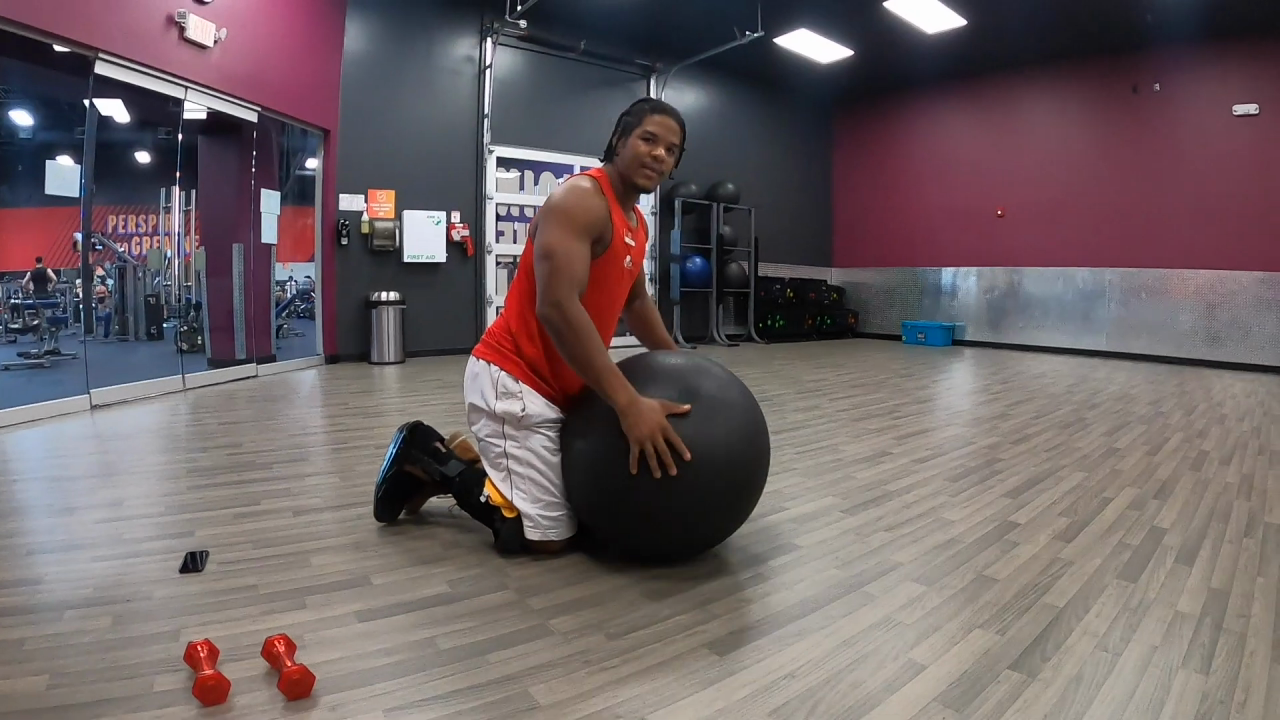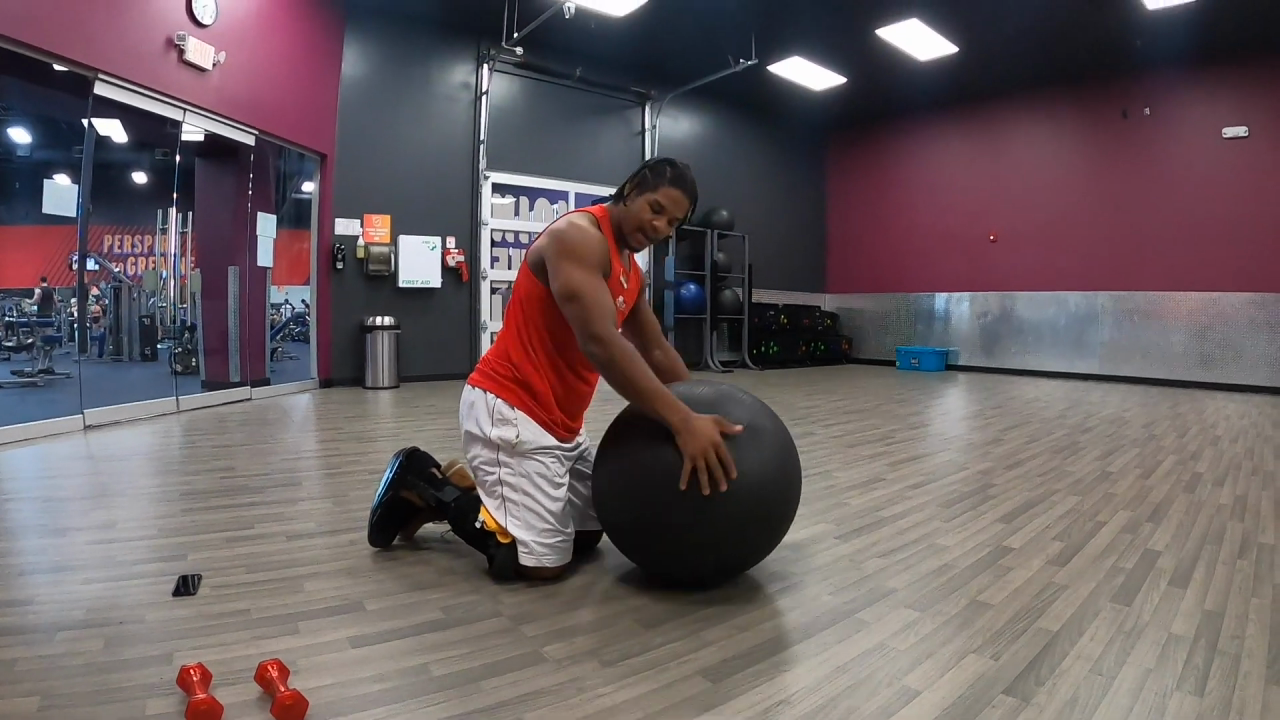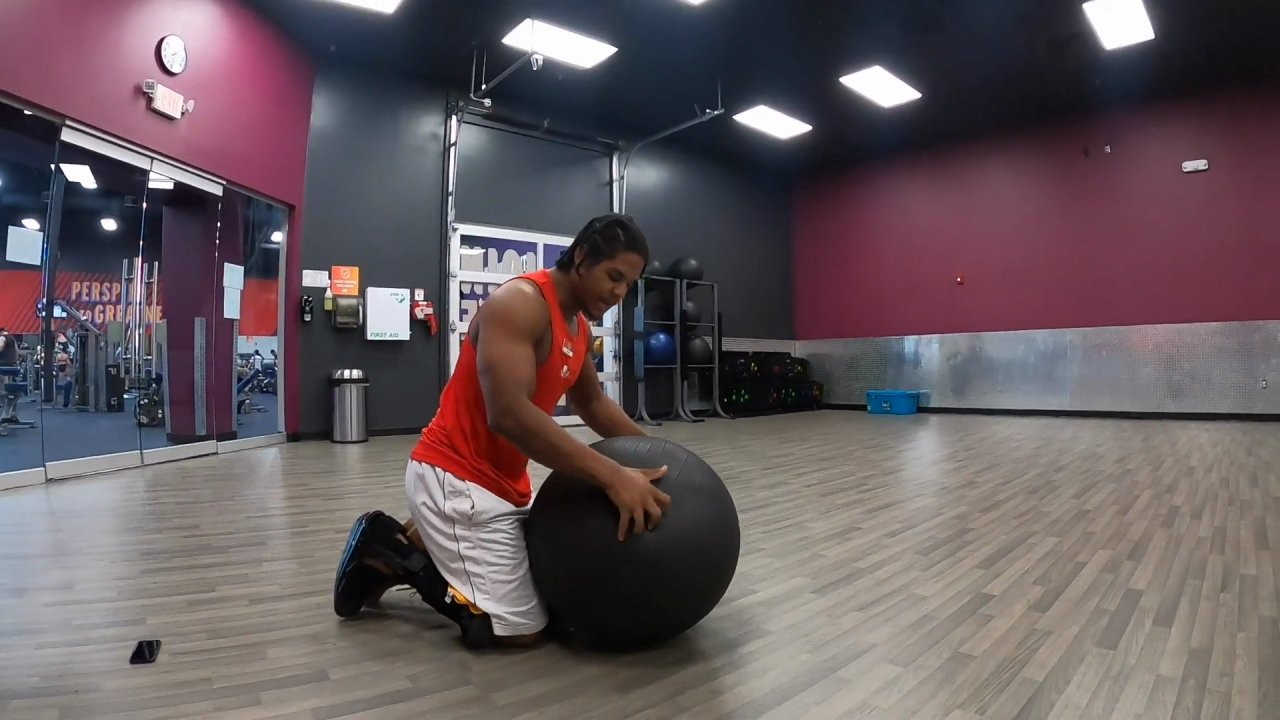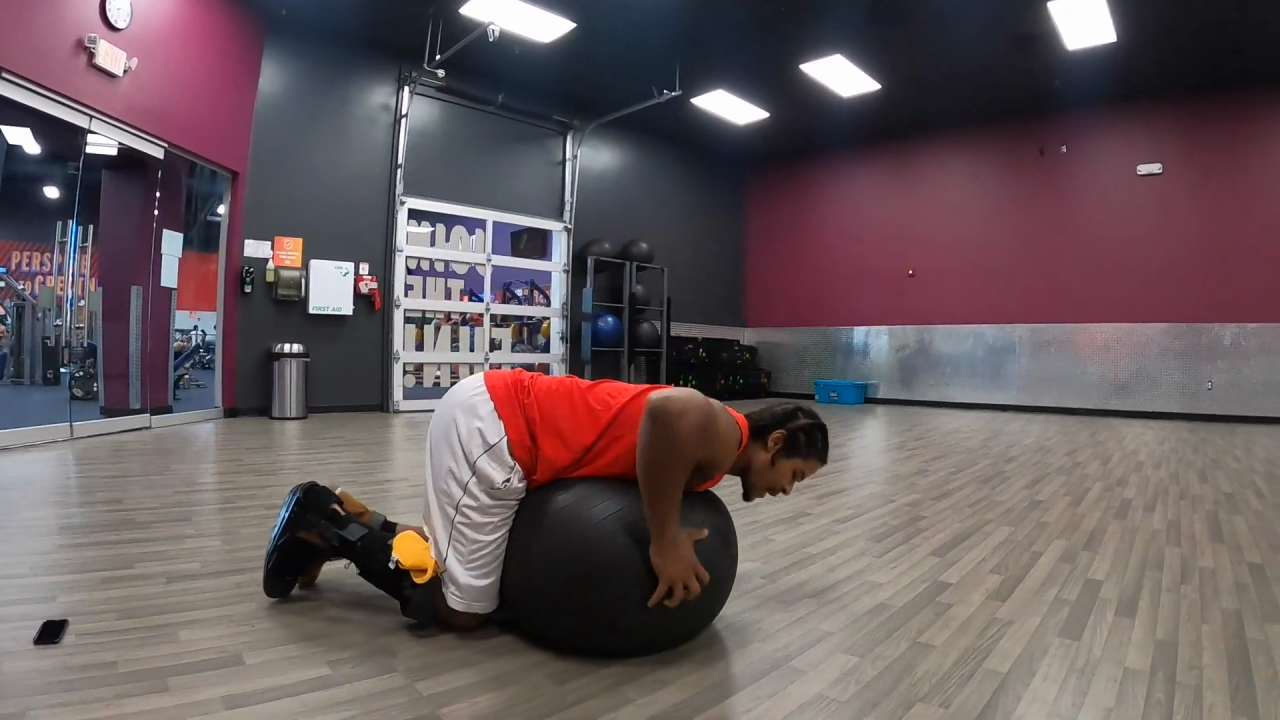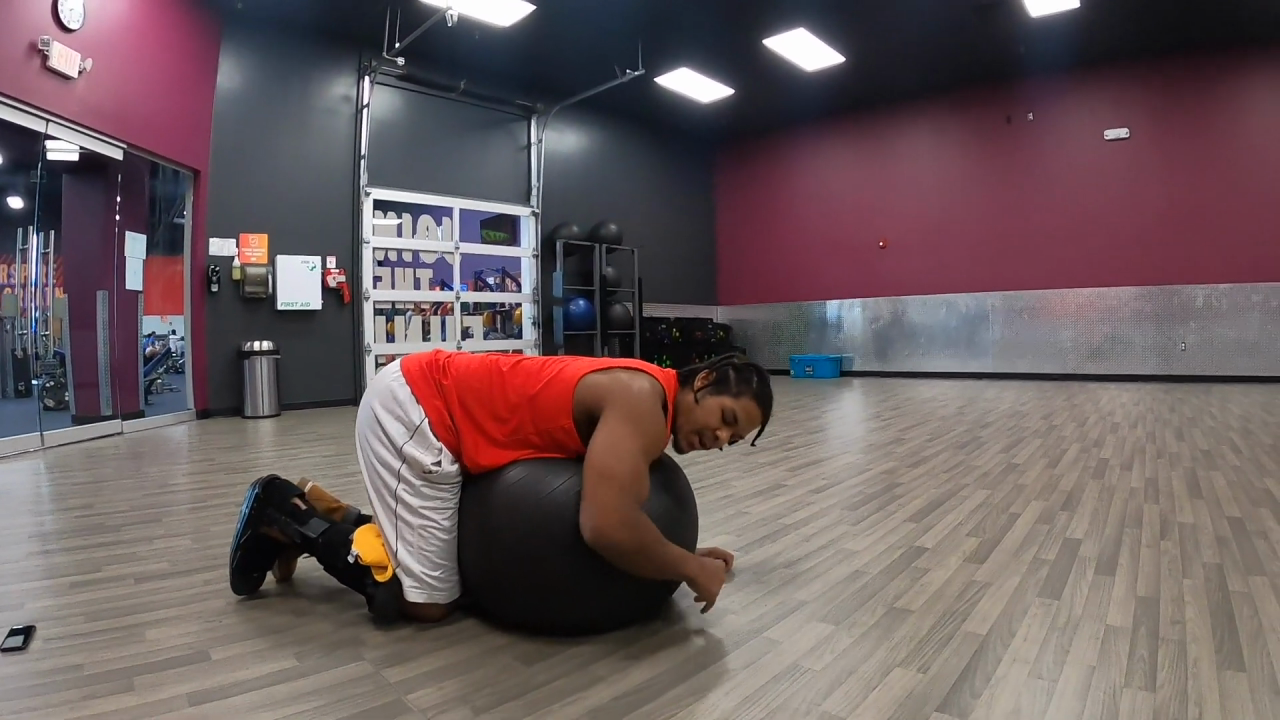
dt=1s
person 1, frame 1
left shoulder: (637, 223)
right shoulder: (581, 200)
left elbow: (635, 303)
right elbow: (558, 308)
right wrist: (629, 404)
left hip: (562, 388)
right hip: (514, 380)
right knee: (548, 534)
left ankle: (459, 461)
right ankle: (431, 459)
person 1, frame 2
left shoulder: (630, 268)
right shoulder: (578, 235)
left elbow: (655, 347)
right elbow: (598, 341)
left wrist: (696, 411)
right wrist: (682, 421)
left hip: (560, 417)
right hip: (510, 408)
left knee: (585, 536)
right knee: (543, 561)
left ankle: (461, 487)
right ankle: (427, 486)
person 1, frame 3
left shoulder: (580, 326)
right shoulder: (520, 302)
left elbow: (593, 404)
right elbow: (508, 414)
right wrist: (612, 476)
left hip: (502, 481)
right hip: (456, 477)
right knee: (520, 628)
left ankle: (422, 545)
right ankle: (392, 555)
person 1, frame 4
left shoulder: (706, 444)
right shoulder: (721, 432)
right elbow: (672, 414)
right wrist: (667, 540)
left hip: (490, 411)
right hip: (487, 422)
left knee: (466, 559)
right knee: (460, 607)
left ankle: (349, 518)
right ankle: (324, 523)
person 1, frame 5
left shoulder: (642, 410)
right shoulder: (641, 400)
right elbow: (603, 526)
left wrist: (679, 553)
right wrist: (686, 569)
left hip: (425, 402)
right hip: (411, 406)
left knee: (462, 556)
right knee: (426, 600)
left ankle: (323, 511)
right ankle: (285, 515)
